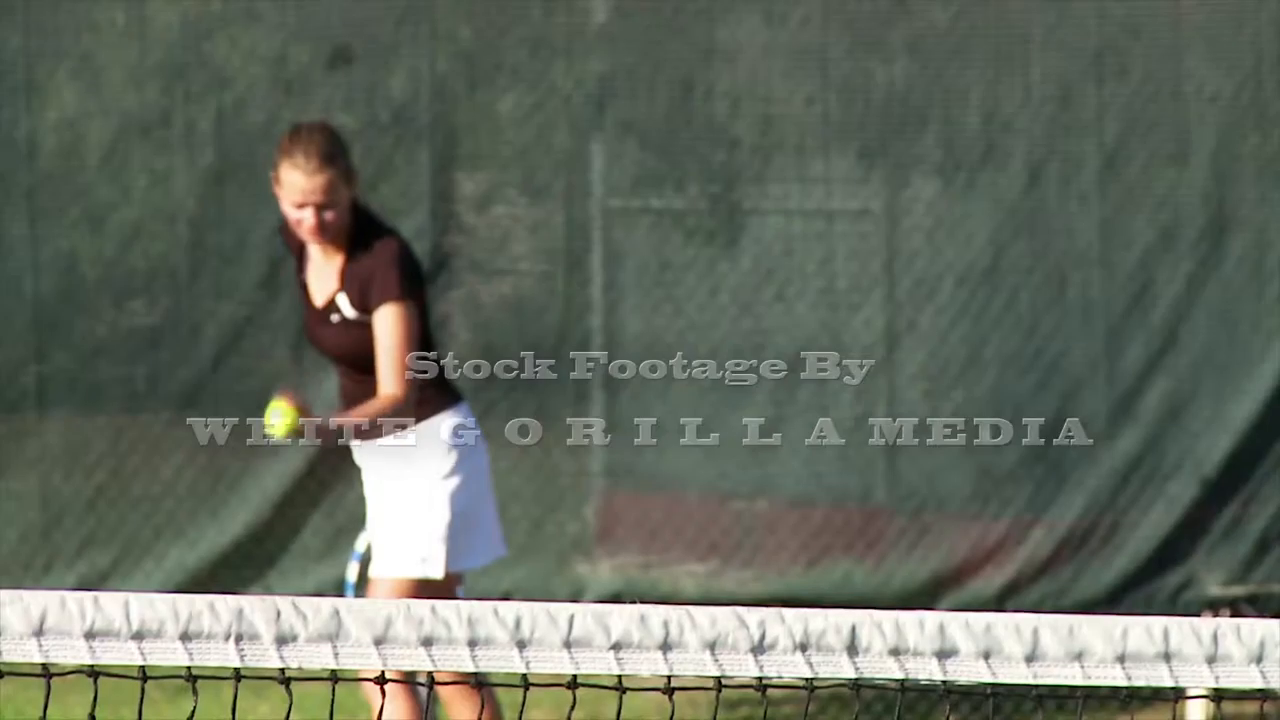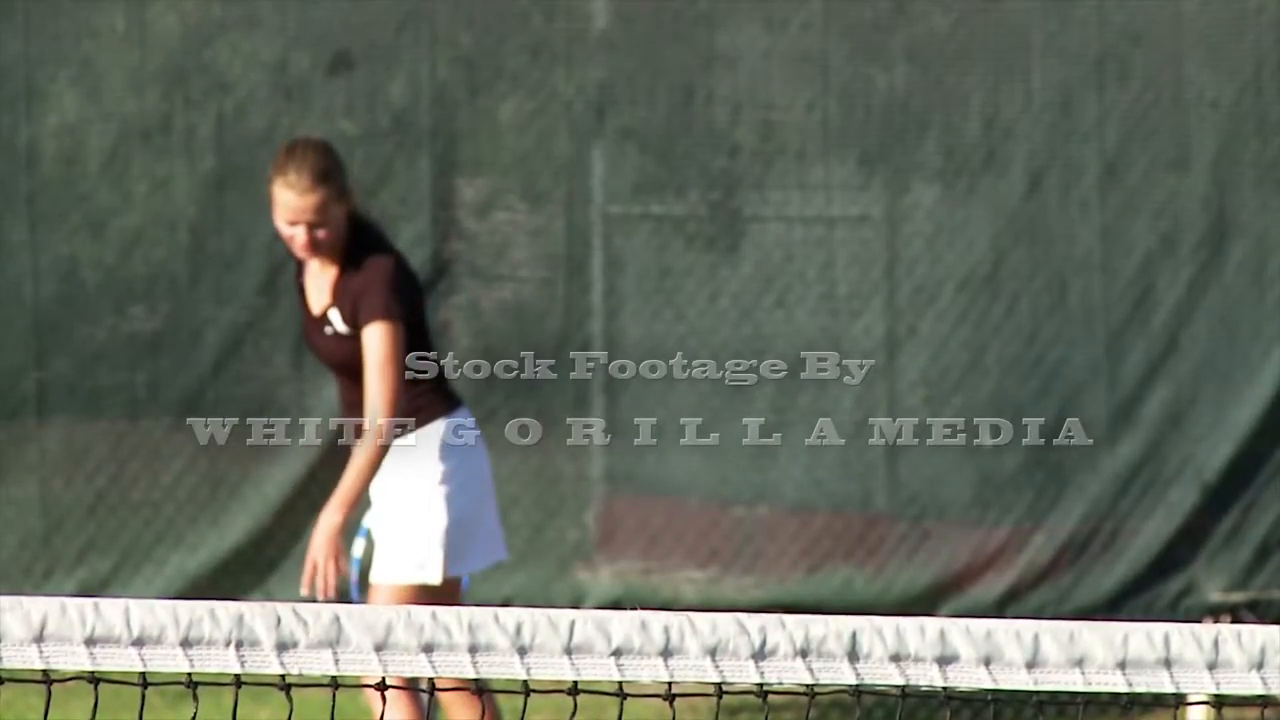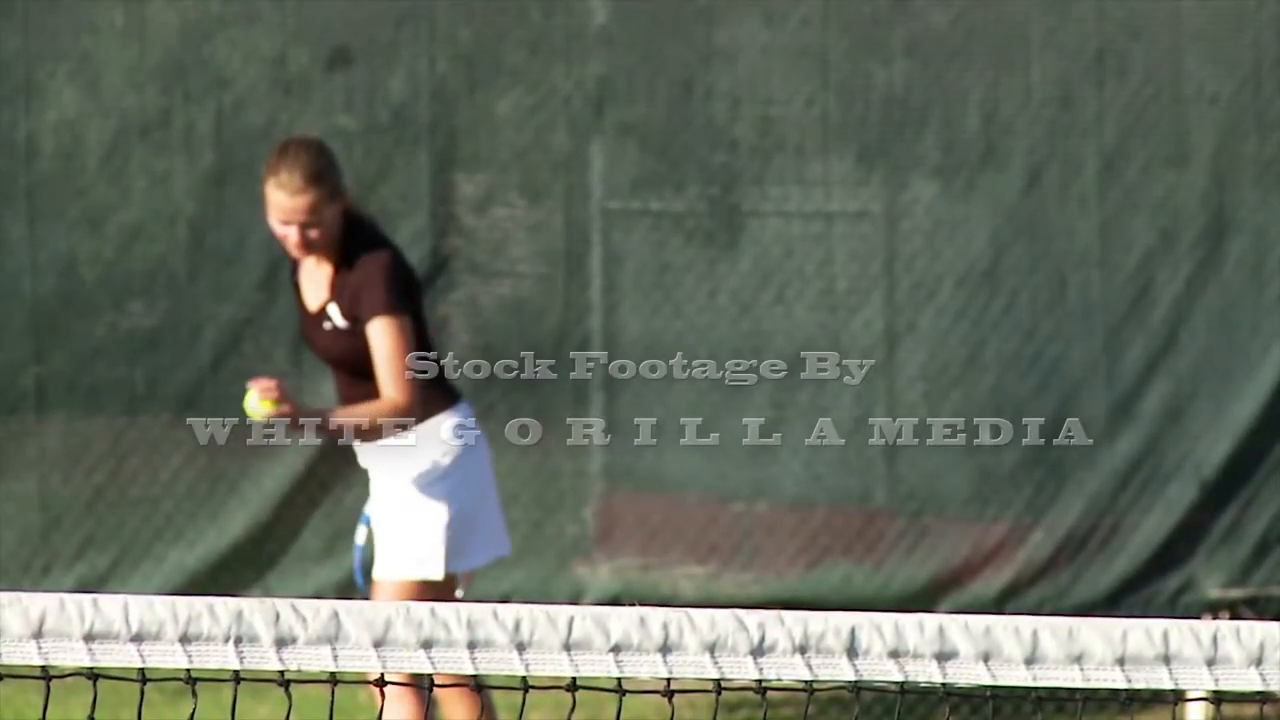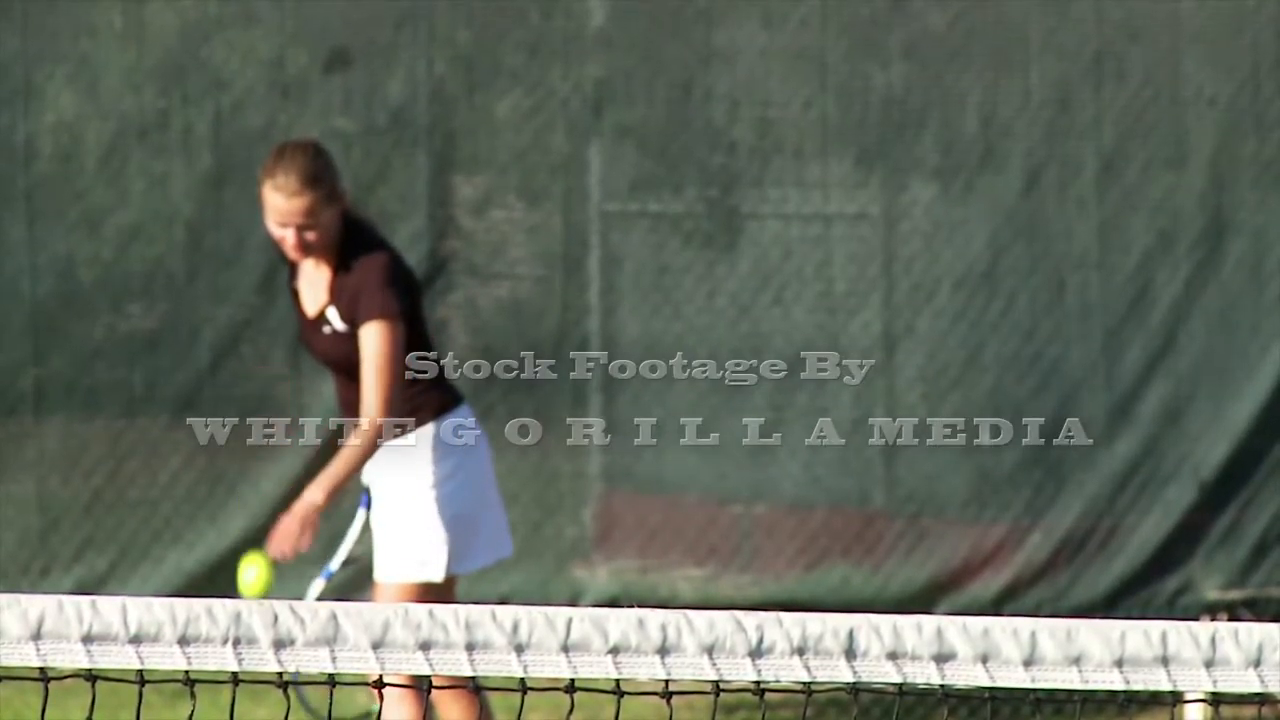
dt=0.5s
person 1, frame 1
left shoulder: (386, 259)
right shoulder: (298, 239)
left elbow: (398, 397)
left wrist: (327, 425)
left hip: (430, 449)
right hip: (383, 455)
person 1, frame 2
left shoulder: (378, 276)
right shoulder: (306, 248)
left elbow: (383, 422)
left wrist: (331, 522)
left hip: (430, 455)
right hip: (398, 459)
person 1, frame 3
left shoulder: (375, 270)
right shoulder: (305, 244)
left elbow: (401, 403)
left wrist: (310, 419)
left hip: (430, 447)
right hip: (391, 454)
person 1, frame 4
left shoulder: (375, 273)
right shoulder: (298, 251)
left elbow: (377, 415)
left wrist: (312, 499)
left hip: (431, 451)
right hip: (394, 455)
